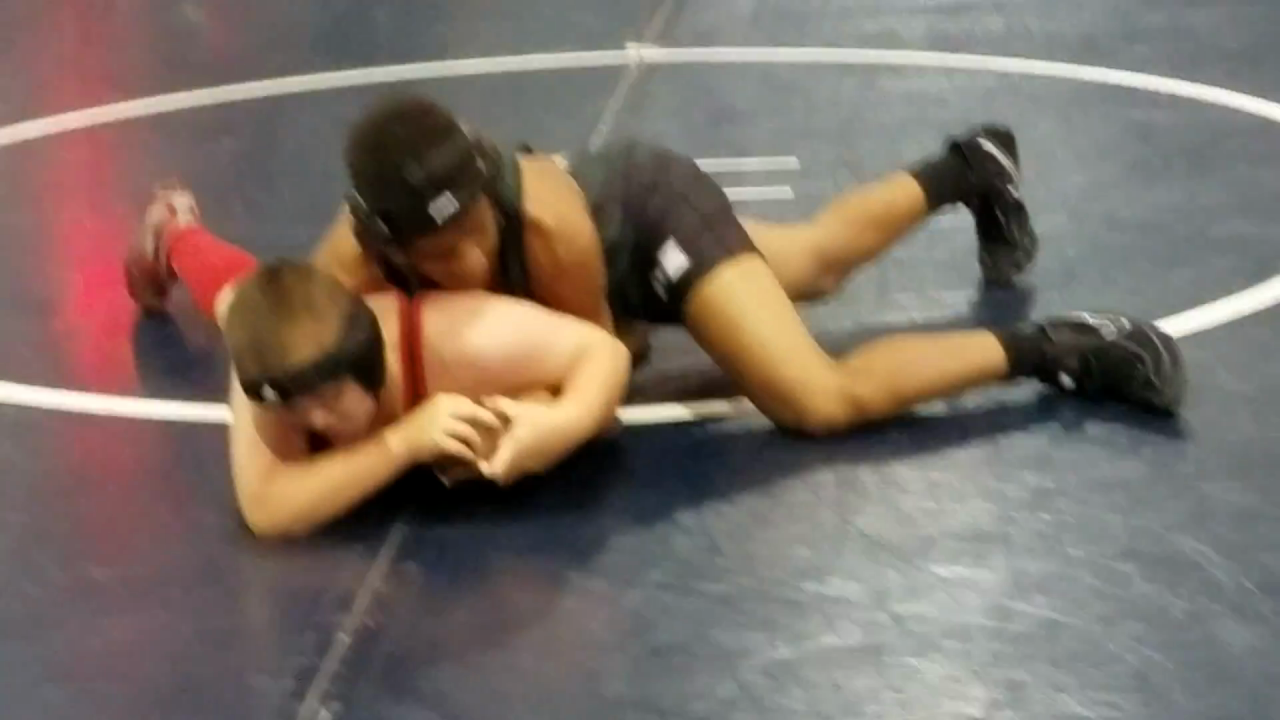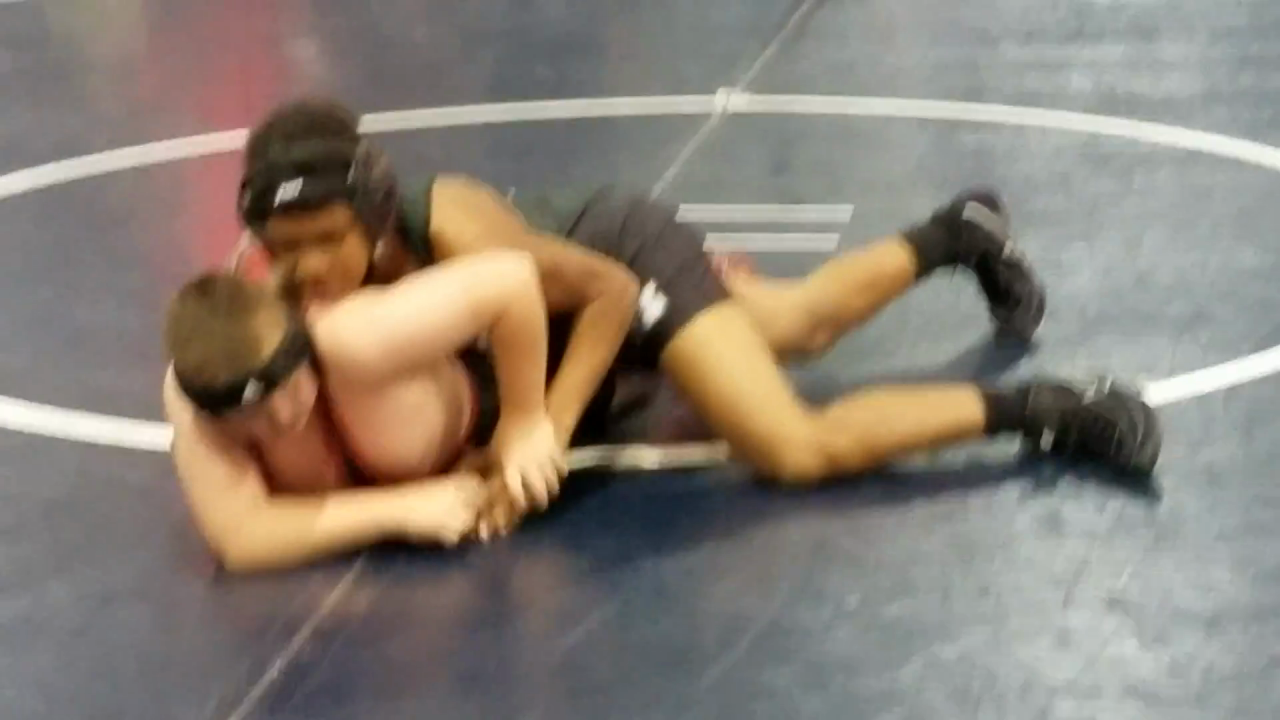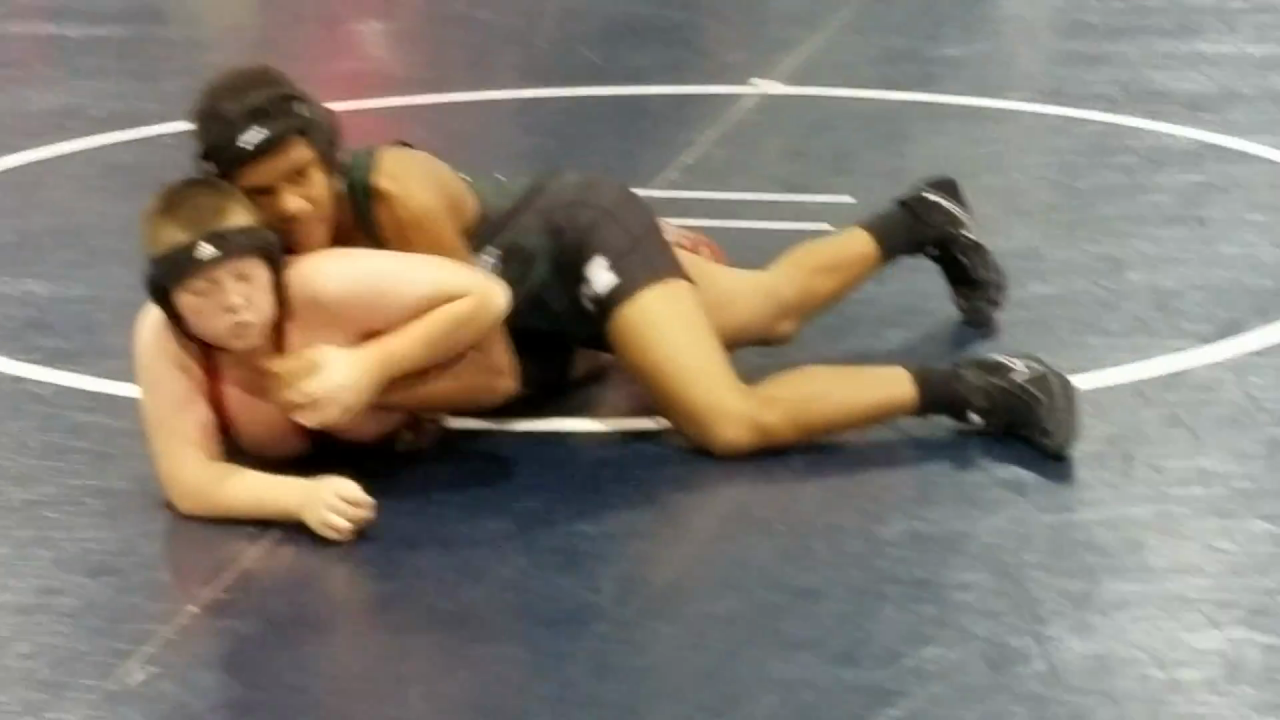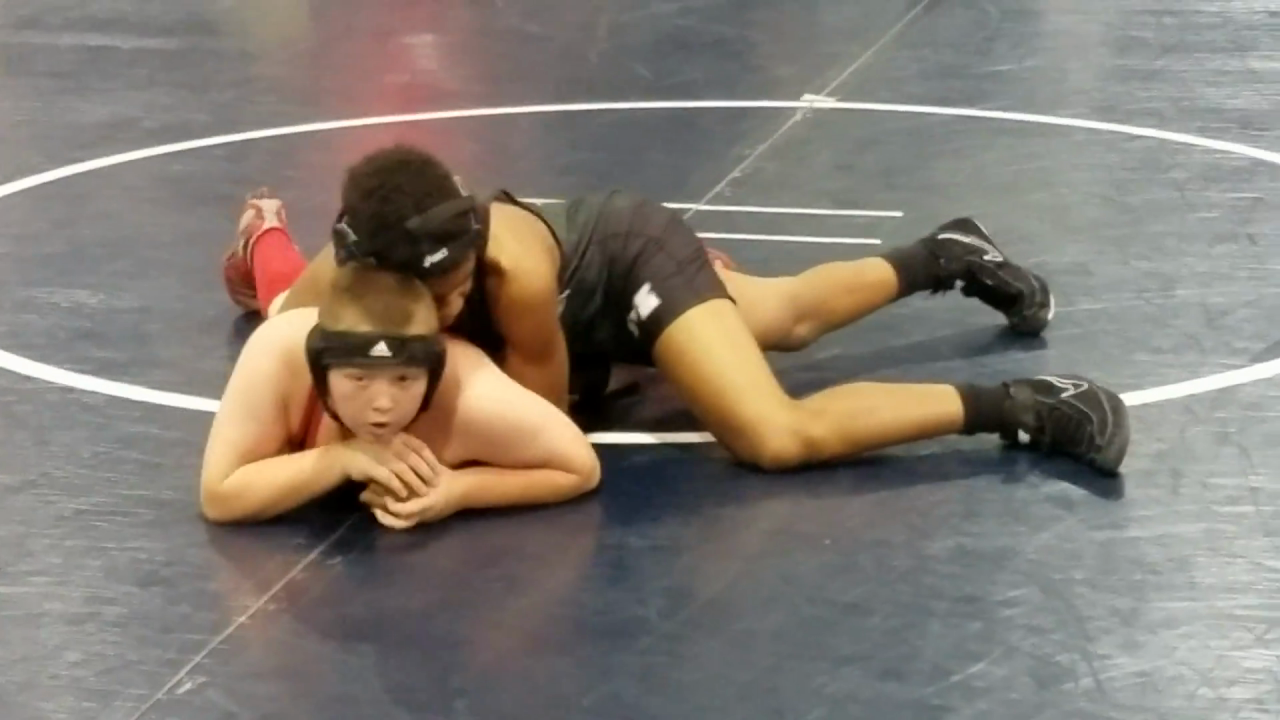
dt=1s
person 1, frame 1
left shoulder: (545, 217)
right shoulder: (353, 257)
left hip: (651, 210)
right hip: (616, 231)
left knee: (824, 400)
right knee: (818, 261)
left ankle: (1050, 350)
right ankle: (967, 173)
person 1, frame 2
left shoulder: (461, 238)
right shoulder: (306, 272)
left elbow: (610, 290)
left wrist: (543, 437)
left hip: (632, 258)
right hip: (592, 273)
left knee: (799, 450)
right knee: (812, 323)
left ankle: (1039, 411)
right ankle: (955, 234)
person 1, frame 3
left shoulder: (397, 194)
right shoulder: (282, 230)
left elbow: (486, 358)
left hip: (585, 235)
right hip: (538, 266)
left knee: (731, 423)
right knee: (774, 309)
left ankle: (970, 388)
right ankle: (918, 221)
person 1, frame 4
left shoulder: (514, 264)
right shoulder: (341, 276)
left elbow: (544, 413)
left hip: (635, 256)
right hip: (592, 278)
left knee: (778, 437)
right knee: (795, 316)
left ankle: (1021, 408)
right ankle: (945, 257)
person 2, frame 1
left shoulder: (456, 339)
right shoulder: (274, 362)
left elbow: (604, 350)
right elbow: (266, 510)
left wrist: (563, 423)
right wrist: (403, 440)
right knee: (236, 293)
right ankle: (176, 235)
person 2, frame 2
left shoulder: (353, 343)
right shoulder: (190, 396)
left elbow: (511, 278)
right elbow: (240, 541)
left wrist: (524, 420)
right wrist: (399, 507)
person 2, frame 3
left shoulder: (322, 290)
right shoulder: (161, 337)
left elbow: (488, 298)
right elbow: (188, 484)
left wrist: (367, 365)
right wrist: (302, 495)
person 2, frame 4
left shoulder: (468, 397)
right shoulder: (282, 356)
left elbow: (581, 471)
right elbow: (218, 497)
left wrist: (460, 490)
right wrist: (341, 459)
